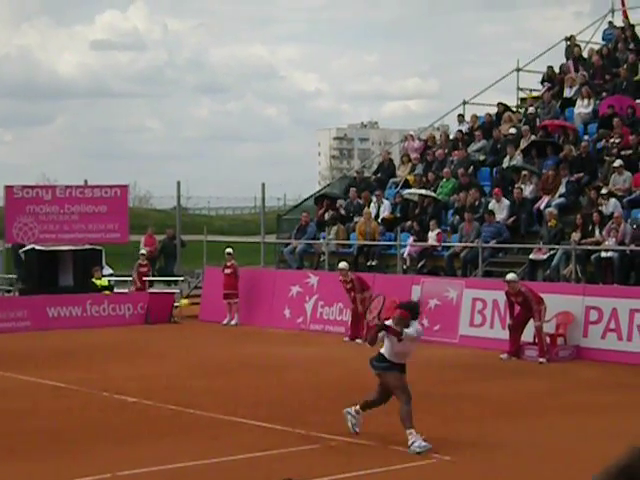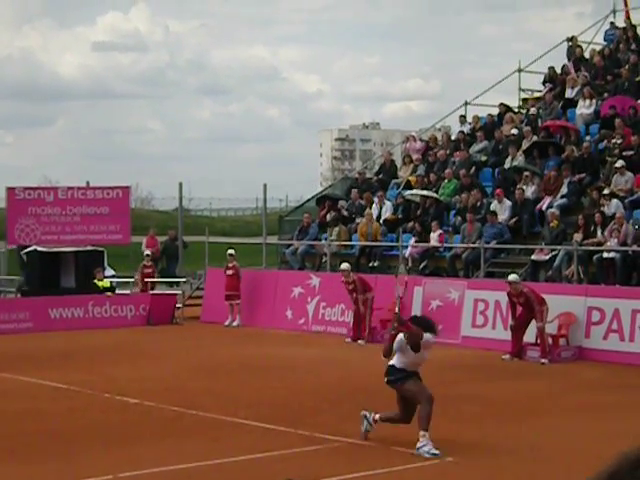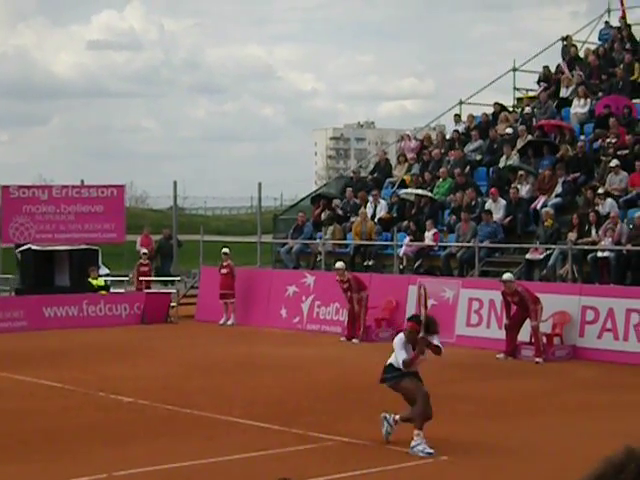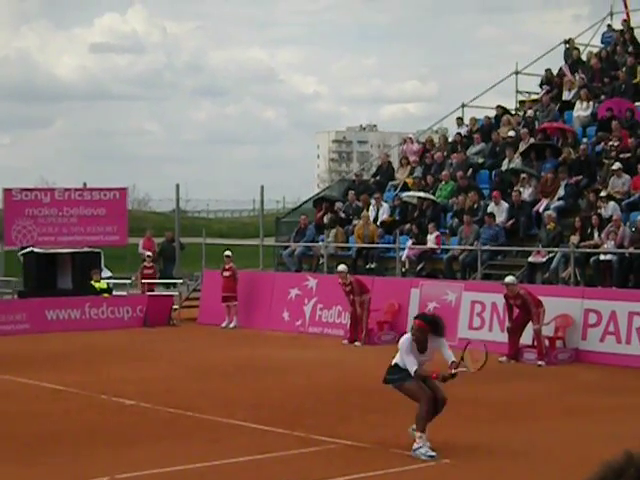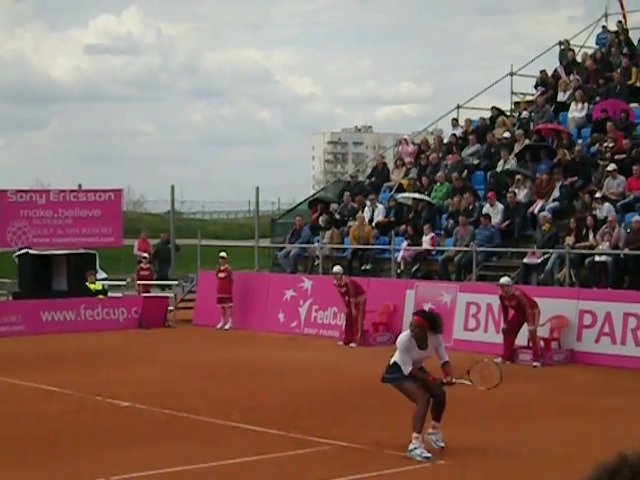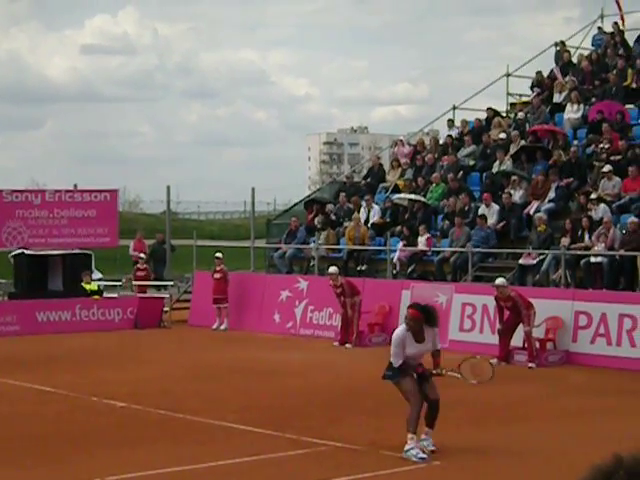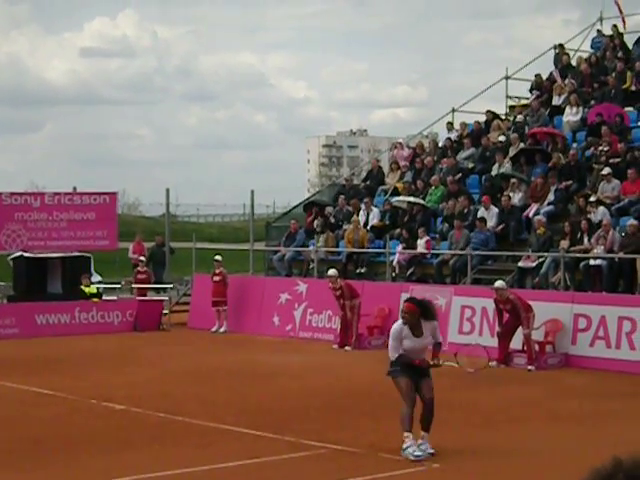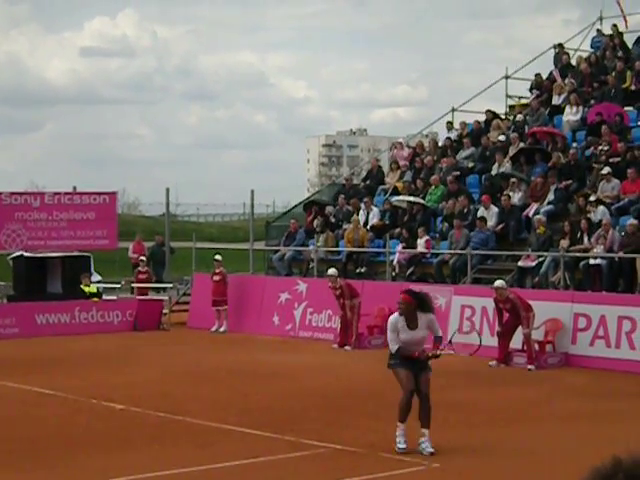
dt=0.1s
person 1, frame 1
left shoulder: (416, 329)
right shoulder: (387, 325)
left elbow: (404, 334)
right elbow: (371, 342)
left wrist: (387, 329)
right wrist: (375, 330)
left hip: (399, 365)
right hip: (384, 363)
left knee: (380, 399)
right knee: (405, 397)
left ankle: (354, 412)
right ankle: (413, 439)
person 1, frame 2
left shoulder: (428, 338)
right shoulder: (401, 339)
left elbow: (422, 338)
right elbow: (386, 355)
left wrist: (407, 326)
right wrist: (394, 335)
left hip: (411, 374)
right hip: (397, 374)
left knee: (404, 417)
right knee: (427, 398)
left ankle: (372, 418)
right ankle: (423, 442)
person 1, frame 3
left shoulder: (428, 337)
right shoulder: (400, 340)
left elbow: (438, 352)
right elbow: (404, 365)
left wrist: (428, 344)
right wrist: (418, 353)
left hip: (410, 372)
right hip: (394, 372)
left knee: (426, 415)
right knee: (423, 396)
left ankle: (392, 419)
right ankle: (417, 441)
person 1, frame 4
left shoulder: (437, 339)
right shoulder: (406, 341)
left elbow: (451, 359)
right elbow: (415, 370)
left wrist: (452, 369)
right wrist: (436, 377)
left hip: (416, 372)
right hip: (399, 372)
left knee: (441, 400)
right knee: (426, 398)
left ankle: (417, 428)
right ankle: (419, 444)
person 1, frame 5
left shoulder: (435, 336)
right shoulder: (404, 339)
left elbow: (444, 359)
right elbow: (407, 369)
left wrist: (448, 376)
right wrist: (431, 379)
left hip: (416, 370)
right hip: (399, 371)
left knee: (440, 394)
right knee: (423, 399)
left ankle: (434, 432)
right ankle: (415, 445)
person 1, frame 6
left shoulder: (432, 330)
right shoulder: (399, 334)
left elbow: (436, 348)
right elbow: (397, 361)
left wrist: (436, 364)
right wrist: (420, 369)
left hip: (418, 369)
right hip: (399, 370)
left knee: (434, 400)
right knee: (416, 402)
left ankle: (426, 438)
right ankle: (410, 445)
person 1, frame 7
left shoulder: (431, 324)
right shoulder: (397, 328)
left elbow: (437, 340)
right elbow: (394, 355)
left wrist: (435, 357)
right wrist: (418, 362)
left hip: (420, 365)
right hip: (401, 366)
left knee: (429, 400)
right knee: (409, 400)
left ankle: (423, 441)
right ankle: (408, 443)
person 1, frame 8
left shoulder: (428, 317)
right shoulder: (394, 320)
left elbow: (438, 335)
right elbow: (394, 348)
left wrist: (435, 350)
right wrist: (417, 354)
left hip: (420, 361)
right hip: (401, 359)
left knee: (425, 395)
right knee: (409, 390)
left ankle: (425, 439)
right ankle: (400, 433)
